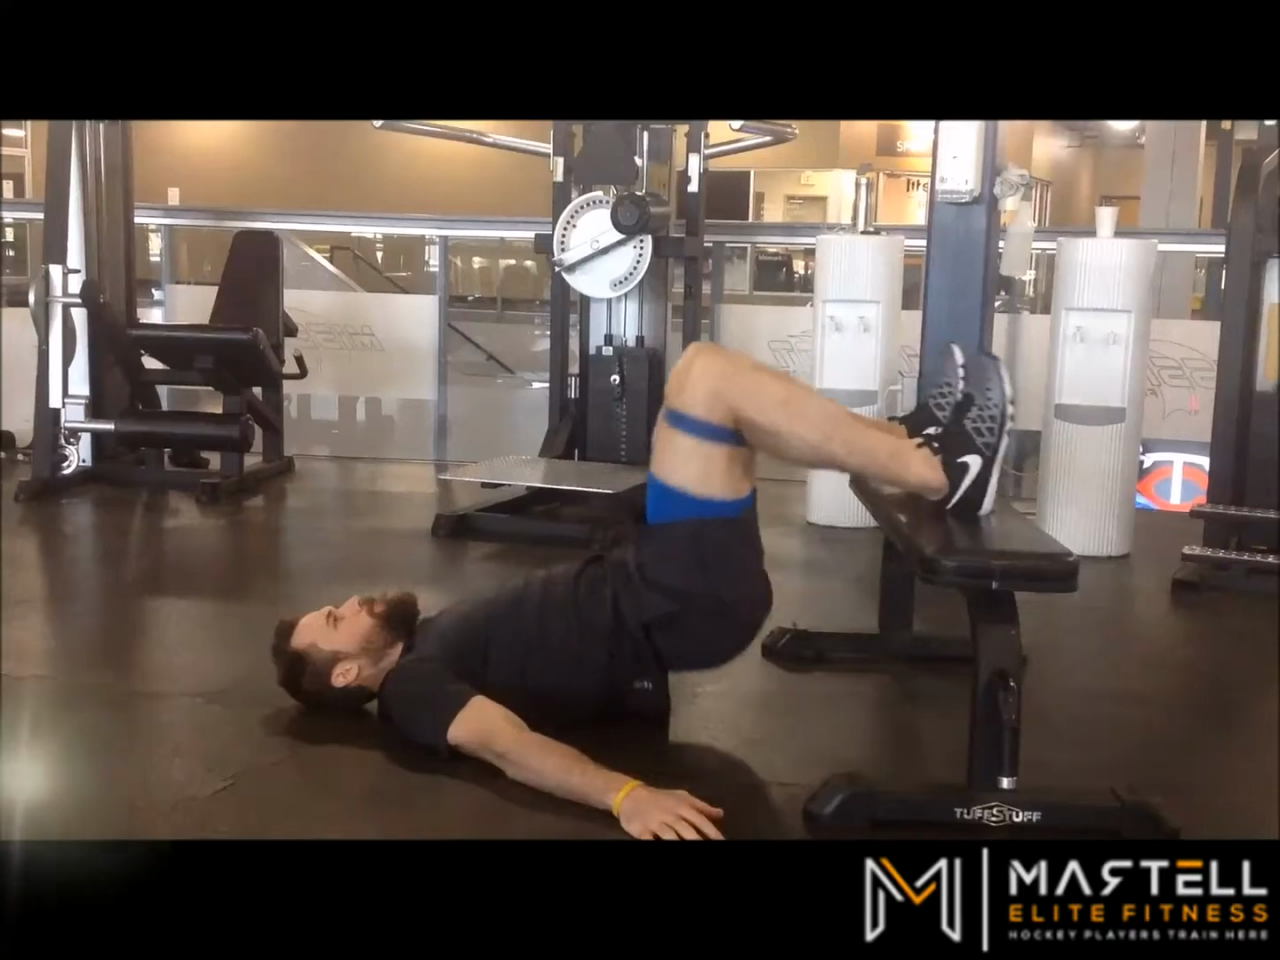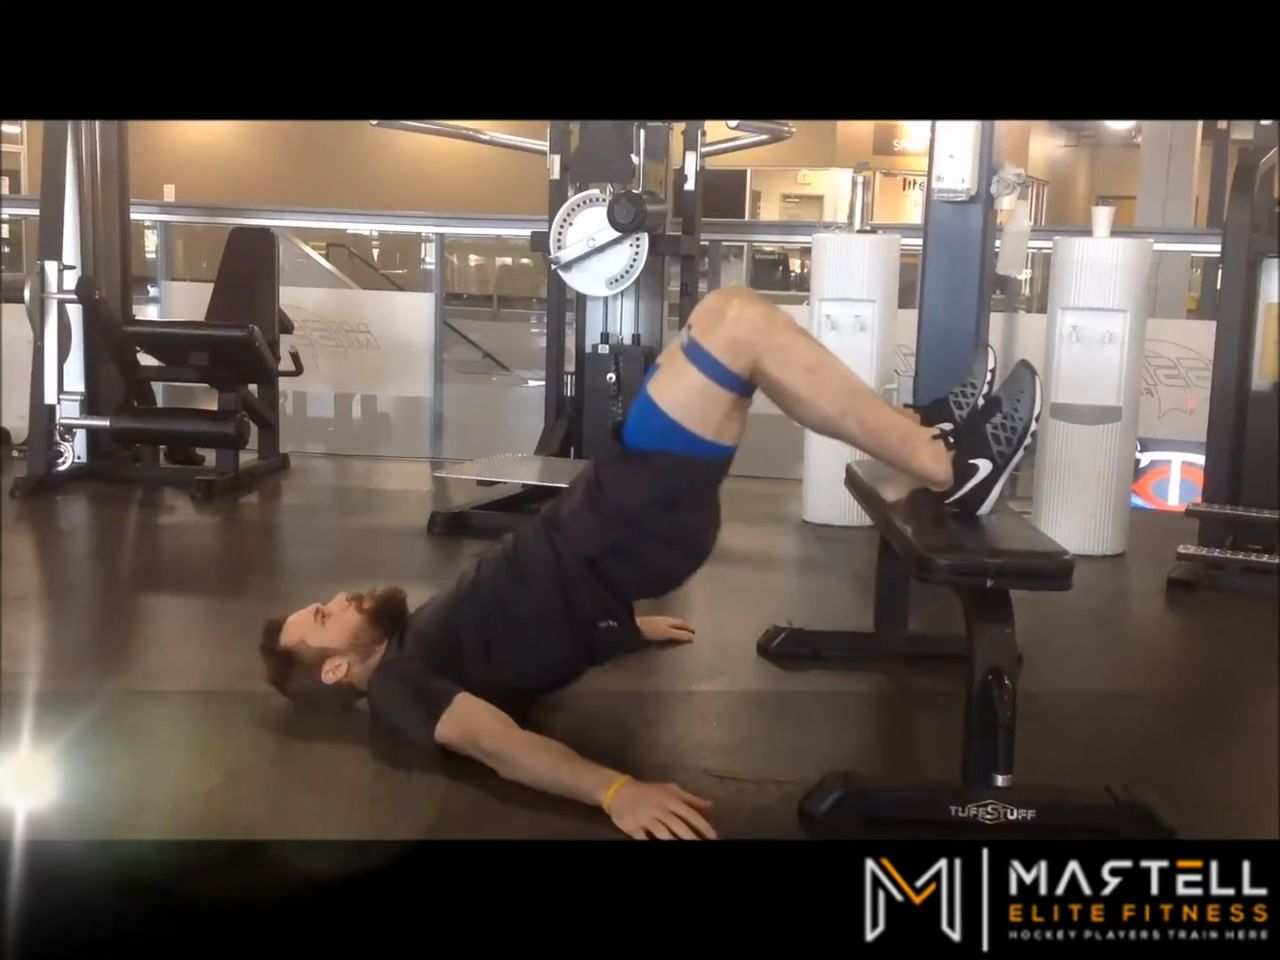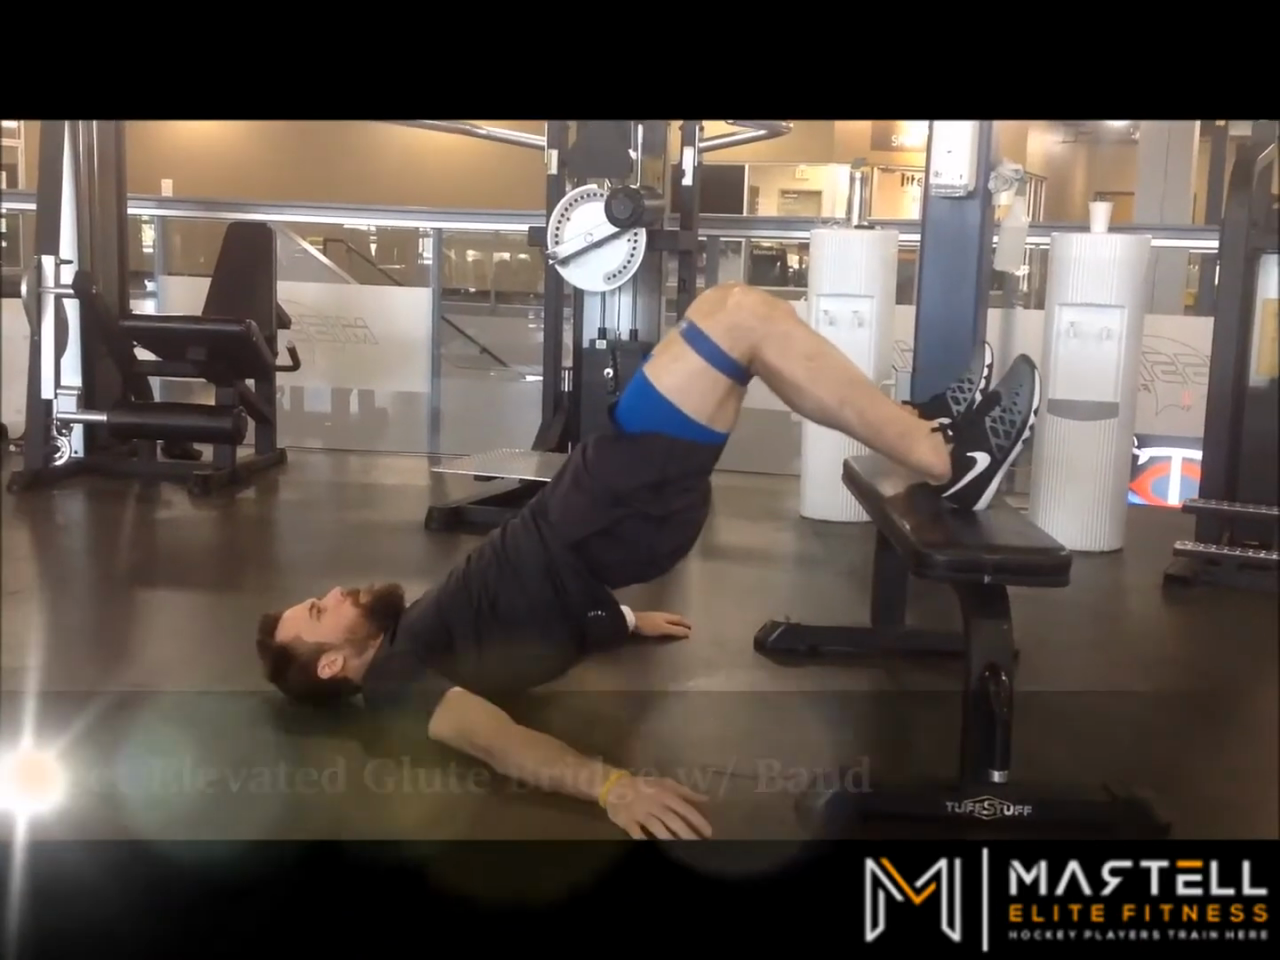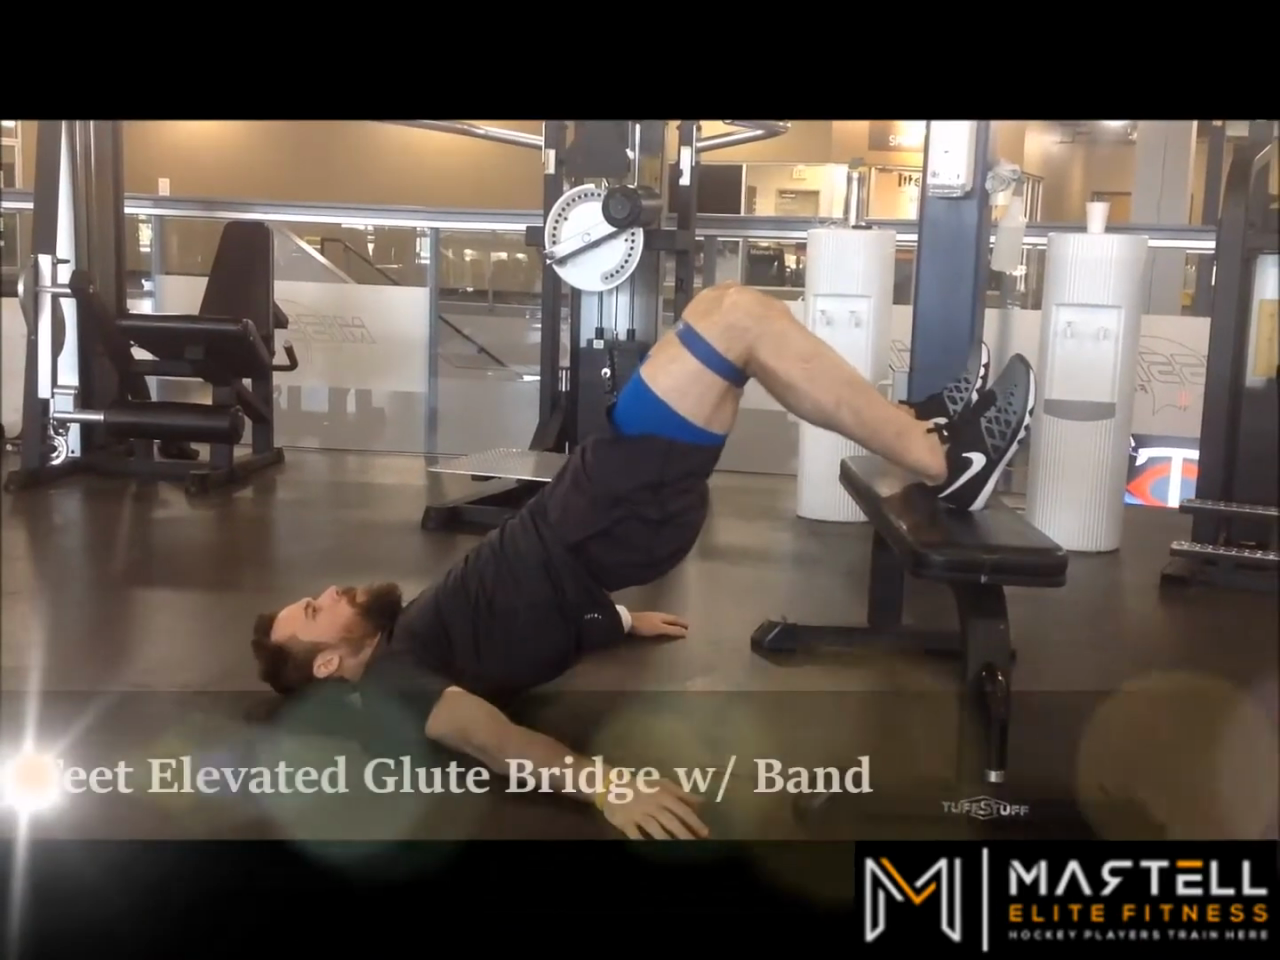
dt=0.4s
person 1, frame 1
left shoulder: (428, 641)
right shoulder: (412, 691)
right elbow: (506, 746)
right wrist: (624, 795)
left hip: (635, 600)
right hip: (677, 614)
left knee: (711, 385)
right knee: (705, 376)
left ankle: (915, 443)
right ankle: (944, 474)
person 1, frame 2
left shoulder: (415, 638)
right shoulder: (397, 685)
right elbow: (494, 744)
right wrist: (617, 791)
left hip: (597, 530)
right hip: (623, 535)
left knee: (729, 315)
right knee: (739, 326)
left ankle: (927, 434)
right ankle: (950, 468)
person 1, frame 3
left shoulder: (411, 635)
right shoulder: (395, 678)
right elbow: (492, 739)
right wrist: (609, 784)
left hip: (589, 517)
right hip: (617, 513)
left knee: (737, 314)
right knee: (740, 314)
left ankle: (924, 430)
right ankle: (947, 461)
person 1, frame 4
left shoulder: (406, 638)
right shoulder: (391, 679)
right elbow: (489, 738)
right wrist: (604, 784)
left hip: (588, 524)
right hip: (618, 517)
left knee: (733, 314)
right knee: (735, 314)
left ankle: (921, 429)
right ankle: (943, 461)
